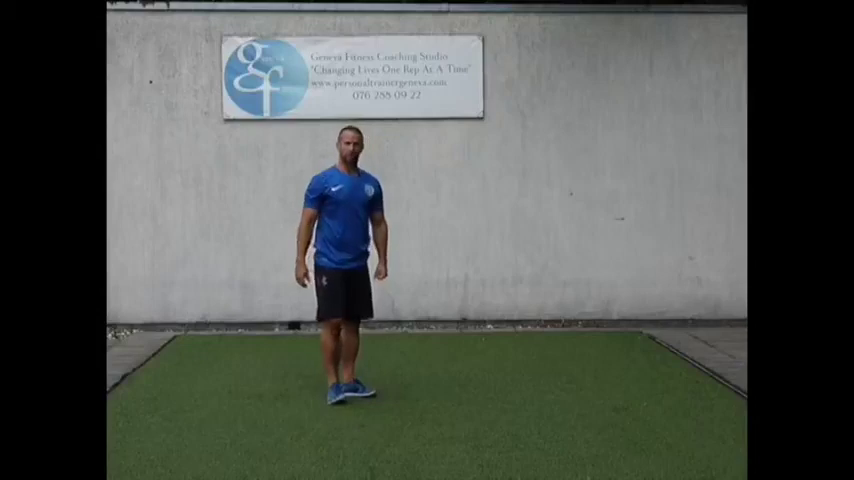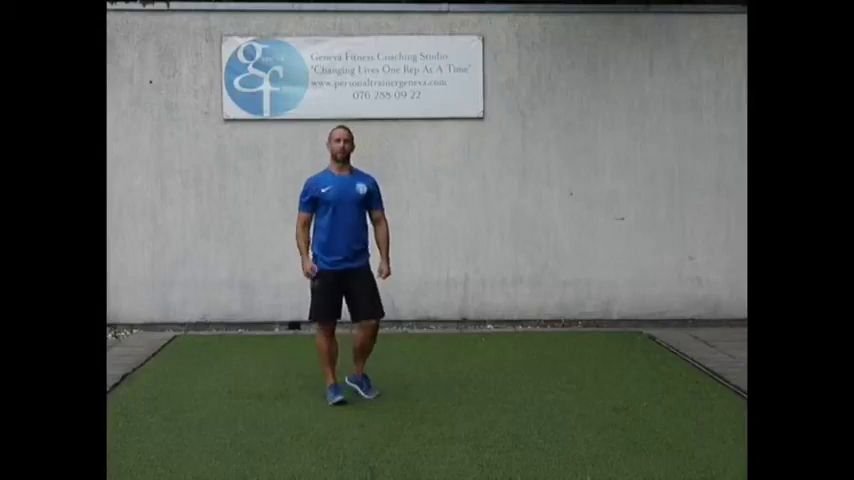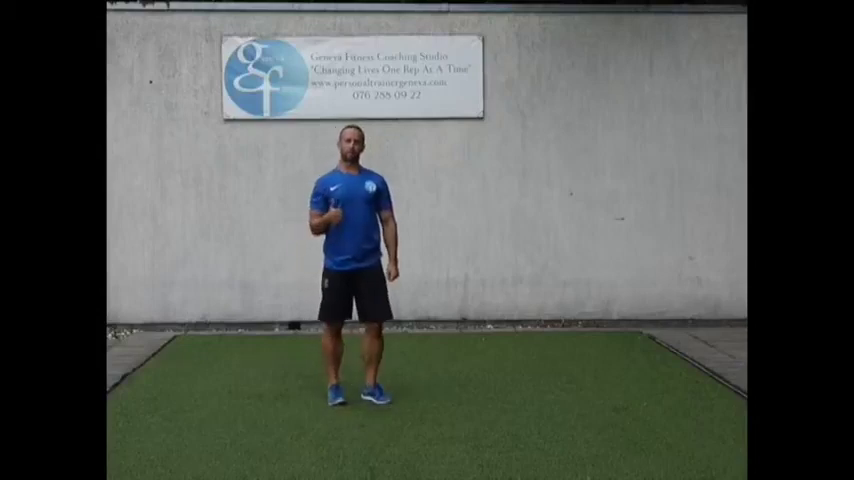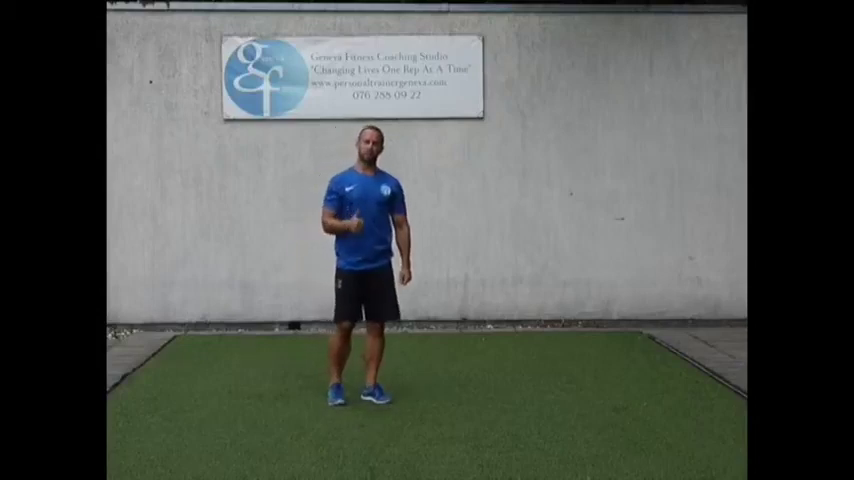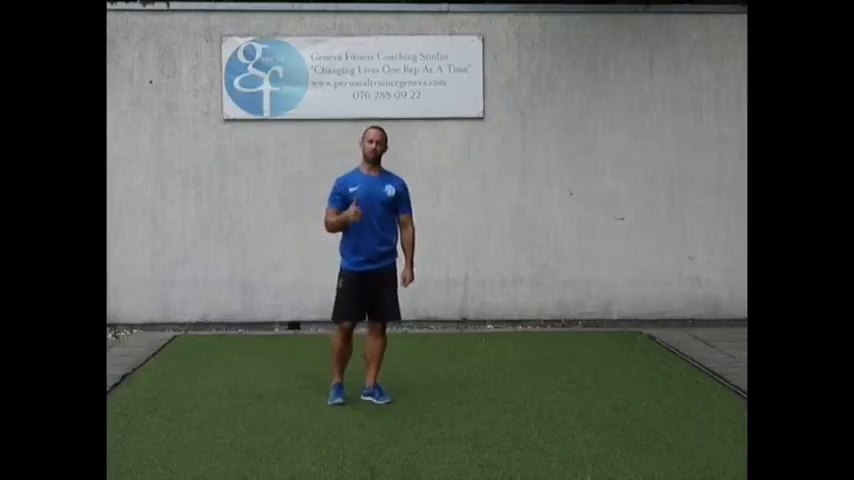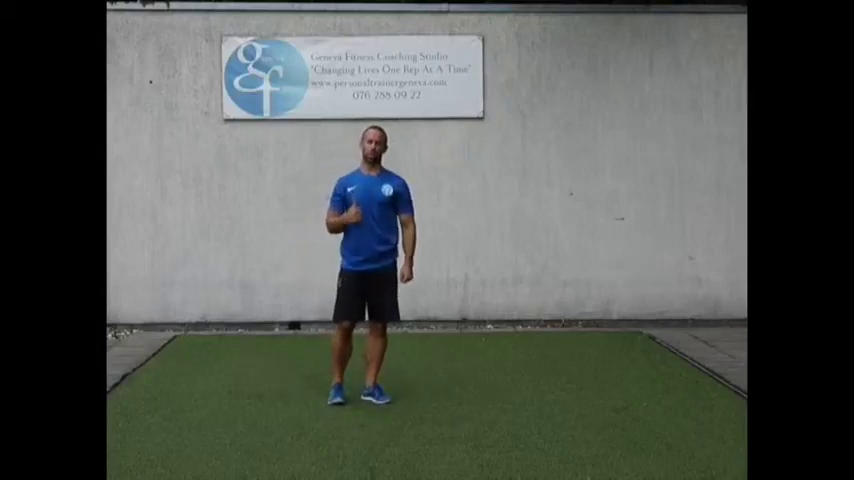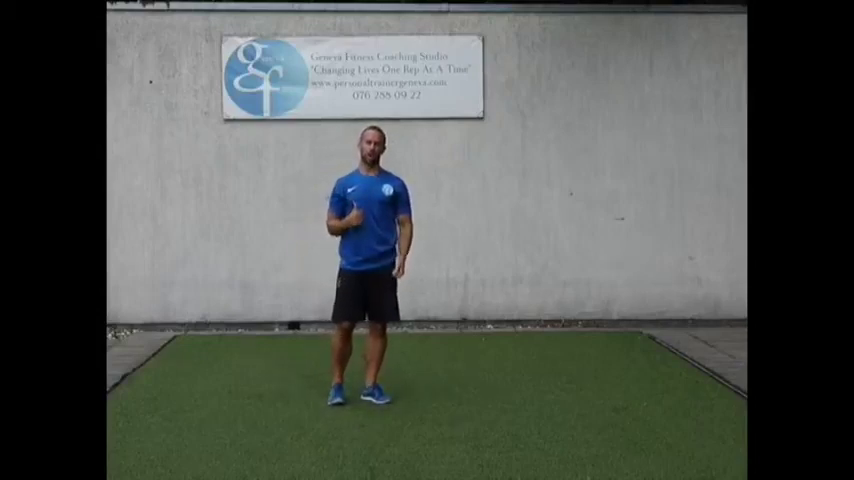
dt=0.4s
person 1, frame 1
left shoulder: (372, 184)
right shoulder: (322, 181)
left elbow: (379, 224)
right elbow: (307, 222)
left wrist: (382, 260)
right wrist: (300, 261)
left hip: (358, 266)
right hip: (329, 265)
left knee: (352, 324)
right knee: (332, 323)
left ankle: (349, 380)
right ankle: (333, 383)
person 1, frame 2
left shoulder: (367, 182)
right shoulder: (315, 184)
left elbow: (379, 222)
right elbow: (302, 224)
left wrist: (385, 259)
right wrist: (305, 257)
left hip: (359, 266)
right hip: (325, 268)
left knee: (370, 323)
right knee: (326, 327)
left ankle: (358, 374)
right ankle: (332, 384)
person 1, frame 3
left shoulder: (376, 182)
right shoulder: (325, 183)
left elbow: (388, 222)
right elbow: (314, 226)
left wrist: (393, 260)
right wrist: (328, 218)
left hip: (370, 267)
right hip: (336, 267)
left knee: (374, 326)
right knee: (333, 327)
left ankle: (371, 385)
right ankle: (334, 384)
person 1, frame 4
left shoulder: (391, 184)
right shoulder: (339, 182)
left elbow: (401, 226)
right elbow: (327, 224)
left wrist: (406, 263)
right wrist: (347, 224)
left hip: (380, 268)
right hip: (349, 267)
left knee: (377, 326)
right knee: (344, 325)
left ankle: (371, 385)
right ankle: (335, 384)
person 1, frame 5
left shoulder: (396, 185)
right shoulder: (344, 182)
left elbow: (406, 226)
right elbow: (329, 225)
left wrist: (409, 264)
right wrist: (347, 216)
left hip: (384, 268)
right hip: (352, 267)
left knee: (378, 326)
right knee: (345, 326)
left ankle: (371, 385)
right ankle: (337, 384)
person 1, frame 6
left shoulder: (396, 184)
right shoulder: (345, 183)
left elbow: (408, 225)
right elbow: (331, 225)
left wrist: (408, 262)
right wrist: (347, 218)
left hip: (384, 268)
right hip: (351, 267)
left knee: (379, 326)
right knee: (344, 326)
left ankle: (371, 385)
right ankle: (337, 384)
person 1, frame 7
left shoulder: (395, 184)
right shoulder: (344, 184)
left elbow: (405, 225)
right elbow: (331, 226)
left wrist: (401, 258)
right wrist: (348, 221)
left hip: (383, 268)
right hip: (351, 268)
left knee: (378, 327)
right knee: (344, 326)
left ankle: (371, 386)
right ankle: (337, 384)
